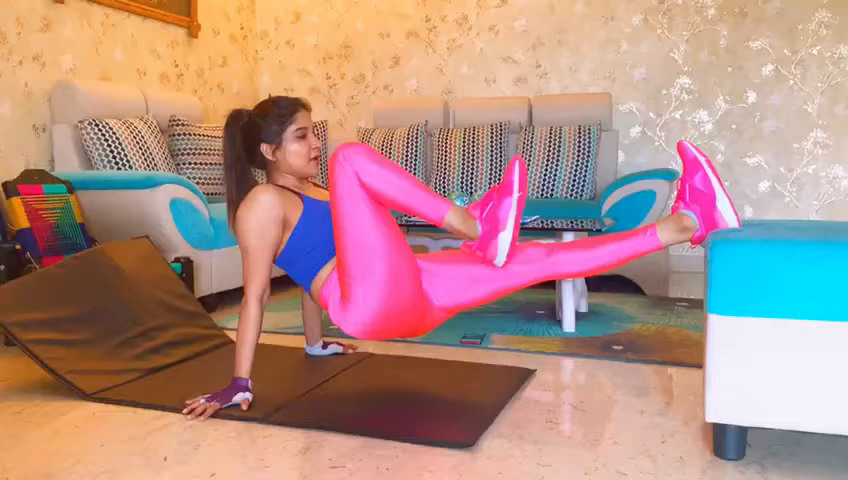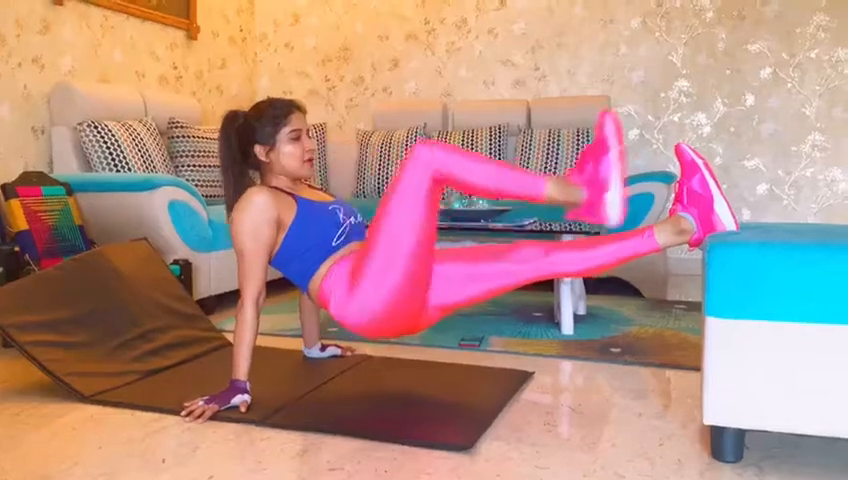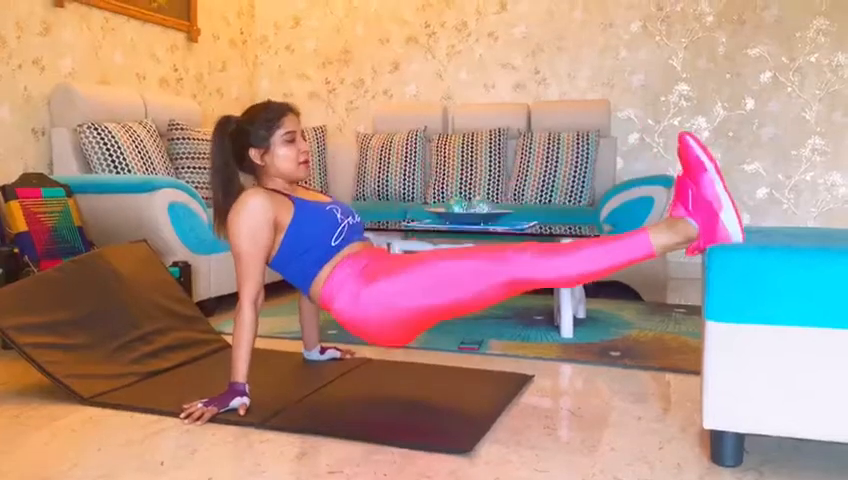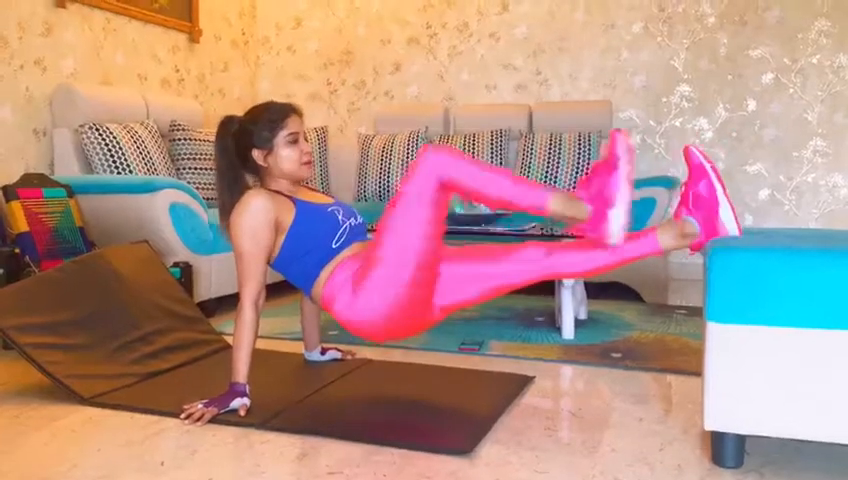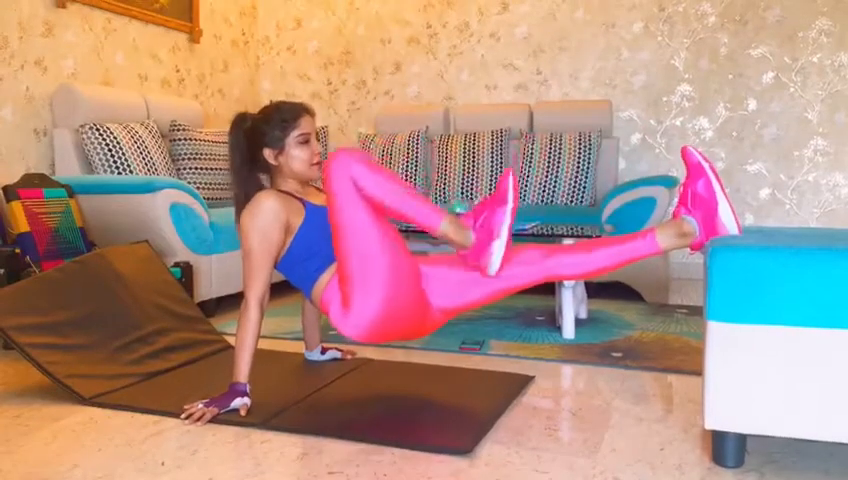
dt=0.4s
person 1, frame 1
left shoulder: (310, 192)
right shoulder: (263, 203)
right elbow: (255, 294)
left wrist: (316, 343)
right wrist: (238, 384)
left hip: (409, 291)
right hip: (375, 303)
left knee: (541, 257)
right knee: (353, 157)
left ankle: (686, 223)
right ankle: (473, 224)
person 1, frame 2
left shoulder: (305, 194)
right shoulder: (259, 204)
right elbow: (251, 295)
left wrist: (314, 346)
right wrist: (237, 386)
left hip: (403, 294)
right hip: (371, 298)
left knee: (536, 255)
right knee: (424, 155)
left ankle: (682, 225)
right ankle: (575, 191)
person 1, frame 3
left shoulder: (301, 194)
right shoulder: (255, 206)
right elbow: (249, 298)
left wrist: (313, 348)
right wrist: (236, 388)
left hip: (396, 287)
right hip: (374, 300)
left knee: (529, 258)
right knee: (522, 266)
left ankle: (683, 226)
right ankle: (687, 226)
person 1, frame 4
left shoulder: (304, 194)
right shoulder: (258, 207)
right elbow: (250, 298)
left wrist: (314, 348)
right wrist: (236, 388)
left hip: (405, 294)
right hip: (376, 299)
left knee: (538, 255)
right knee: (435, 160)
left ankle: (685, 229)
right ankle: (580, 209)
person 1, frame 5
left shoulder: (312, 197)
right shoulder: (267, 208)
right elbow: (254, 299)
left wrist: (315, 349)
right wrist: (237, 388)
left hip: (408, 294)
right hip: (374, 305)
left knee: (538, 260)
right knee: (350, 165)
left ankle: (683, 230)
right ankle: (470, 232)
